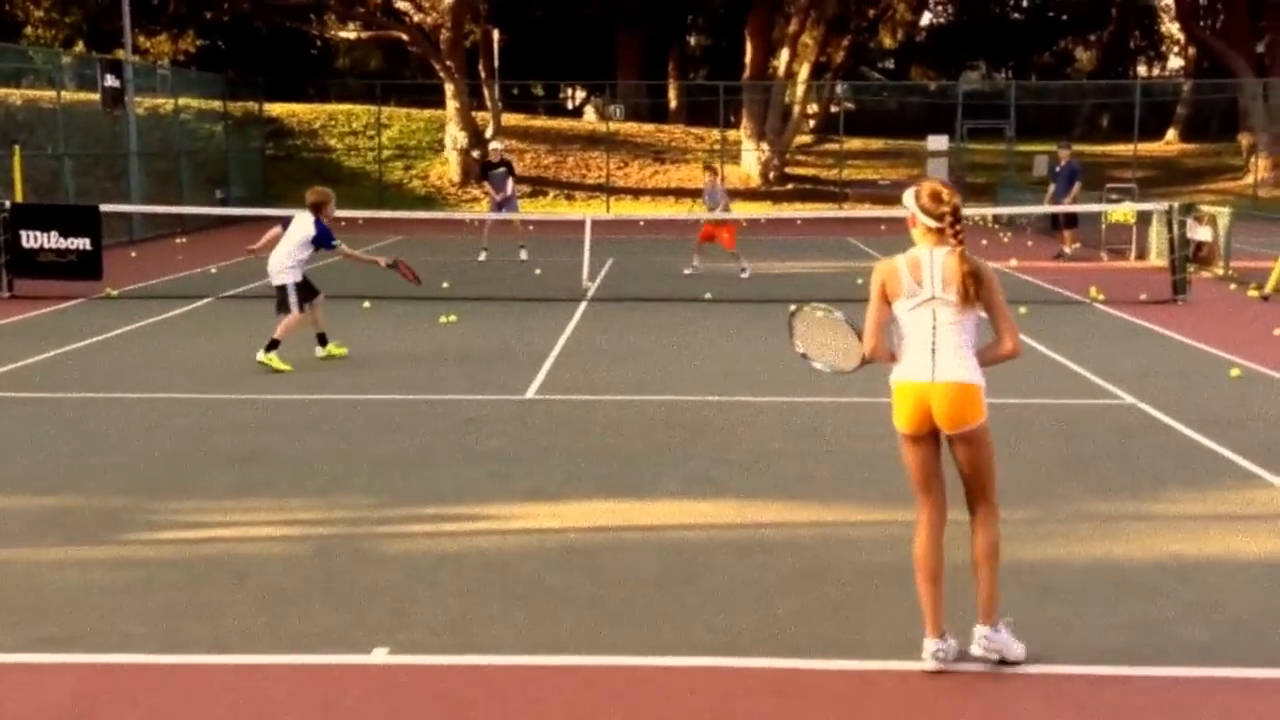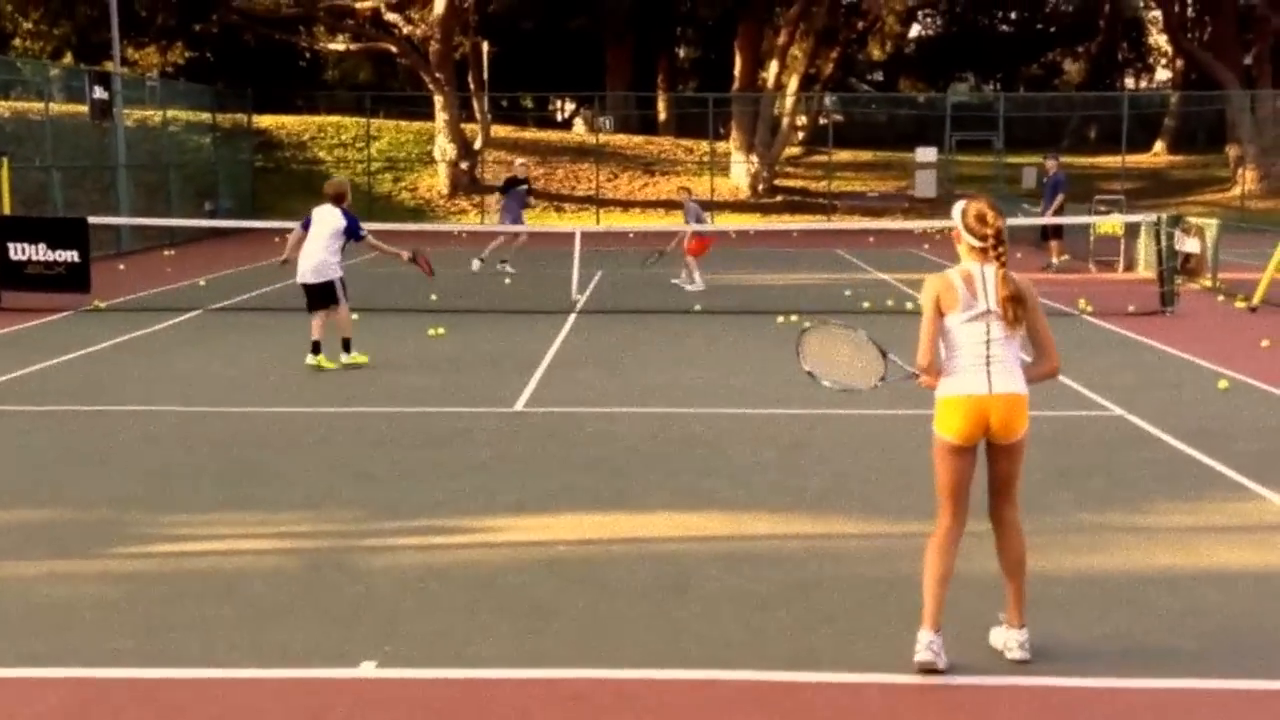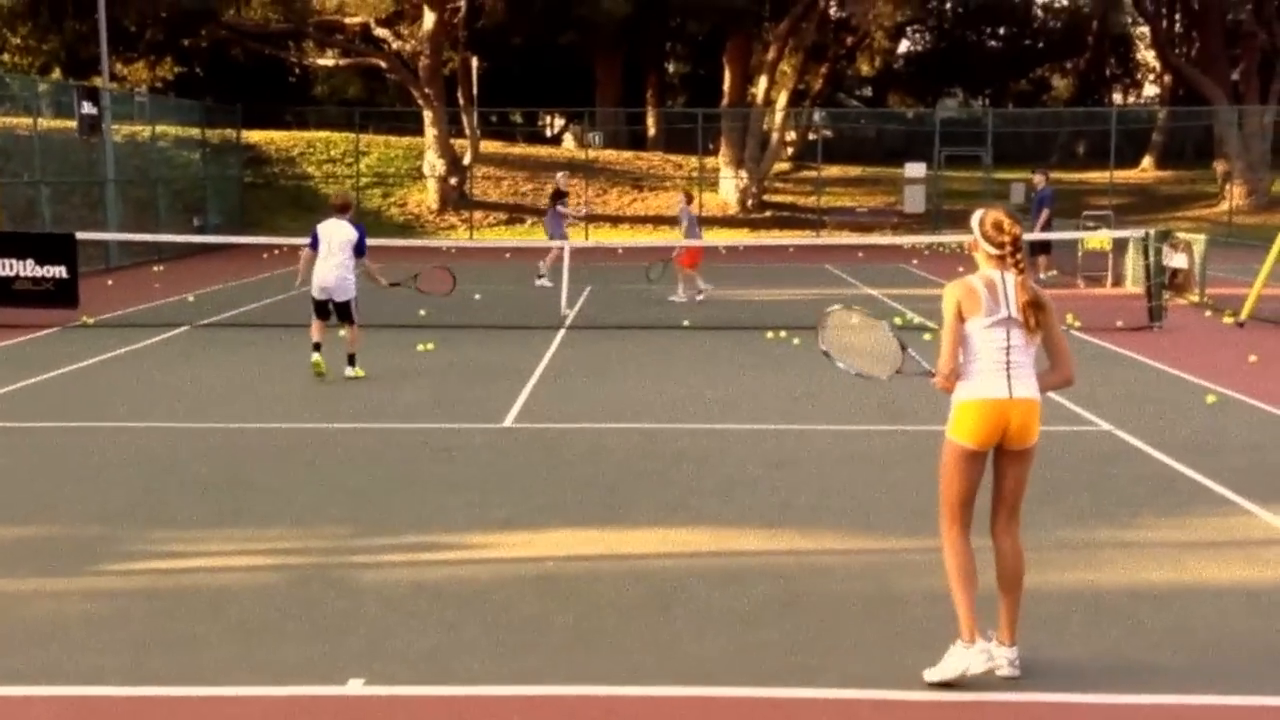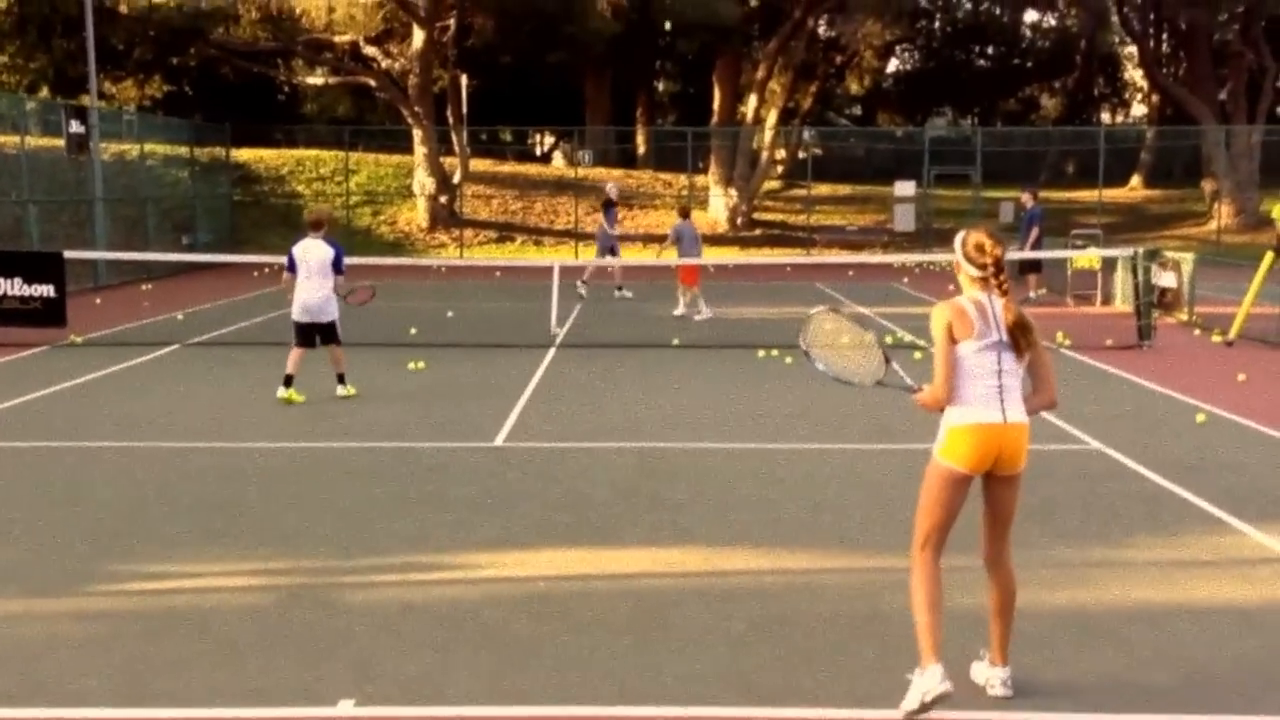
dt=0.4s
person 1, frame 1
left shoulder: (888, 271)
right shoulder: (976, 270)
left elbow: (872, 346)
right elbow: (1009, 345)
right wrist: (959, 360)
left hip: (909, 393)
right hip: (961, 393)
left knee: (930, 514)
right knee: (984, 509)
left ankle: (934, 638)
right ankle: (987, 627)
person 1, frame 2
left shoulder: (939, 284)
right shoulder: (1019, 288)
left elbow: (925, 360)
right elbow: (1049, 364)
right wrist: (1003, 381)
left hip: (958, 405)
right hip: (1010, 405)
left knee: (948, 522)
right knee: (1005, 514)
left ankle: (929, 633)
right ankle: (1015, 629)
person 1, frame 3
left shoulder: (960, 290)
right shoulder: (1035, 296)
left elbow: (948, 369)
right elbow: (1064, 373)
left wrist: (946, 381)
right wrist: (1015, 388)
left hip: (975, 411)
right hip: (1025, 412)
left knee: (954, 529)
right knee: (1006, 529)
left ankle: (971, 643)
right ankle: (1006, 646)
person 1, frame 4
left shoulder: (949, 312)
right shoulder: (1019, 318)
left elbow: (941, 393)
right elbow: (1046, 395)
left wrist: (926, 398)
right wrist: (1001, 410)
left hip: (964, 437)
right hip: (1013, 437)
left knee: (924, 554)
right knee: (997, 554)
left ankle: (930, 669)
right ankle: (998, 667)
person 2, frame 1
left shoulder: (300, 217)
right shoulder: (320, 230)
left elbow: (278, 229)
right elbow: (346, 252)
left wrist: (259, 246)
right wrist: (376, 260)
left hip: (284, 267)
right hip: (285, 271)
left knee: (315, 299)
right knee: (296, 314)
left ankle: (324, 346)
right ankle: (267, 353)
person 2, frame 2
left shoulder: (317, 211)
right shoulder: (347, 219)
left elbow: (298, 233)
right elbow: (371, 243)
left wrist: (288, 254)
right wrist: (399, 253)
left hip: (305, 268)
right hip: (325, 268)
left knee: (319, 311)
right knee: (340, 308)
left ankle: (315, 354)
right ankle: (347, 353)
person 2, frame 3
left shoulder: (321, 227)
right shoulder: (356, 231)
left elbow: (307, 254)
right elbow: (362, 262)
left wrist: (301, 277)
right wrist: (378, 279)
left hip: (319, 281)
right hip: (342, 282)
left knee: (319, 319)
right knee: (351, 323)
left ankle: (316, 352)
right ankle: (351, 366)
person 2, frame 4
left shoulder: (296, 248)
right shoulder: (333, 249)
left elbow: (287, 277)
right elbow: (339, 282)
left hip: (301, 304)
right hip: (325, 304)
left knee: (299, 346)
right knee: (334, 345)
left ankle: (285, 388)
right ankle: (342, 386)
